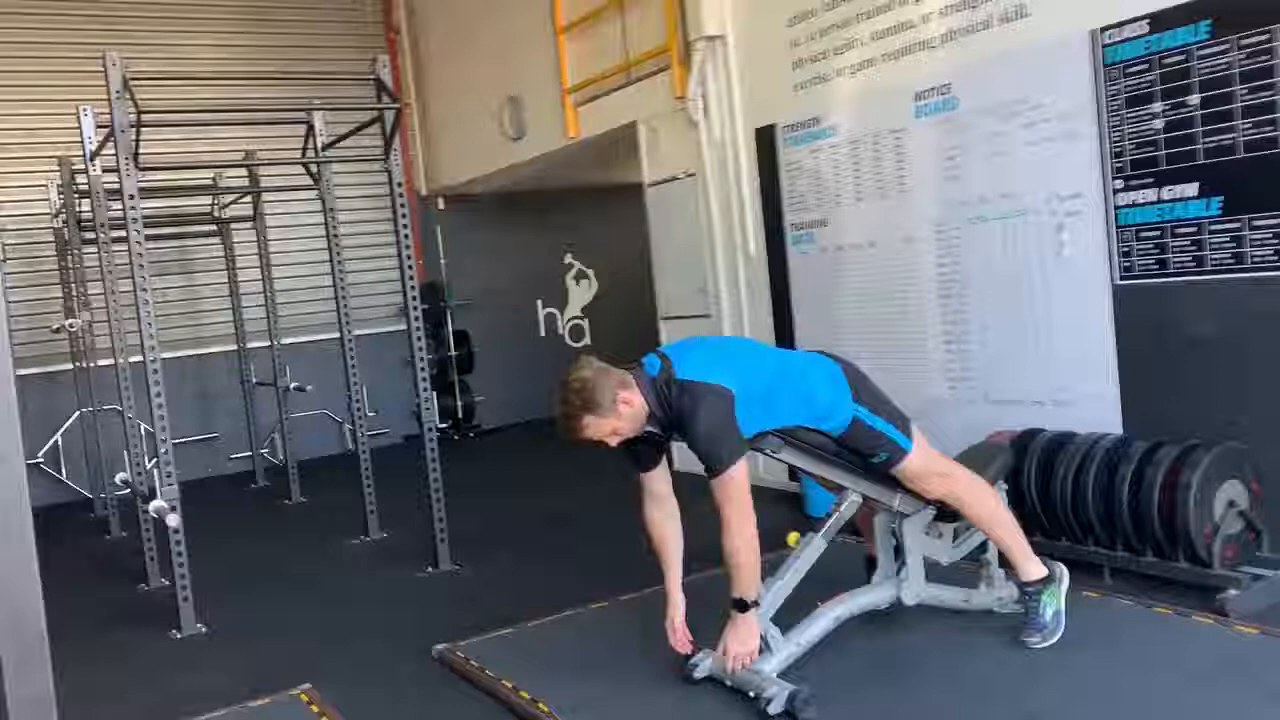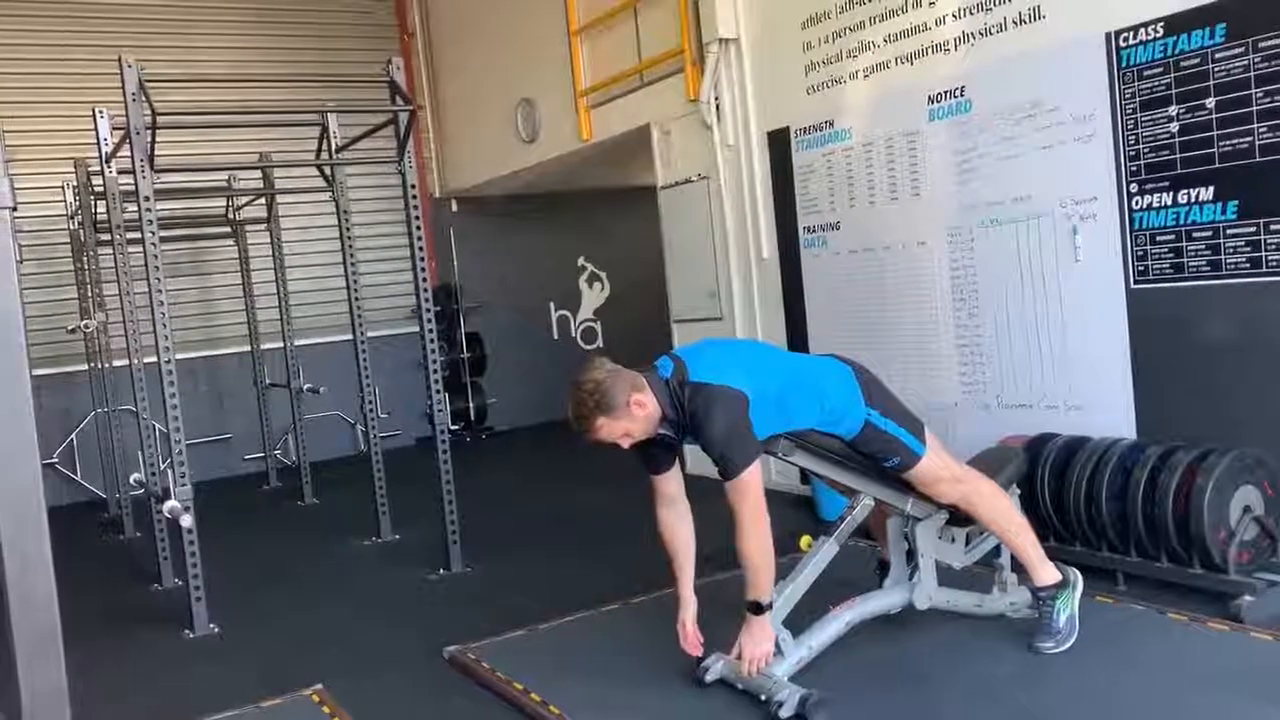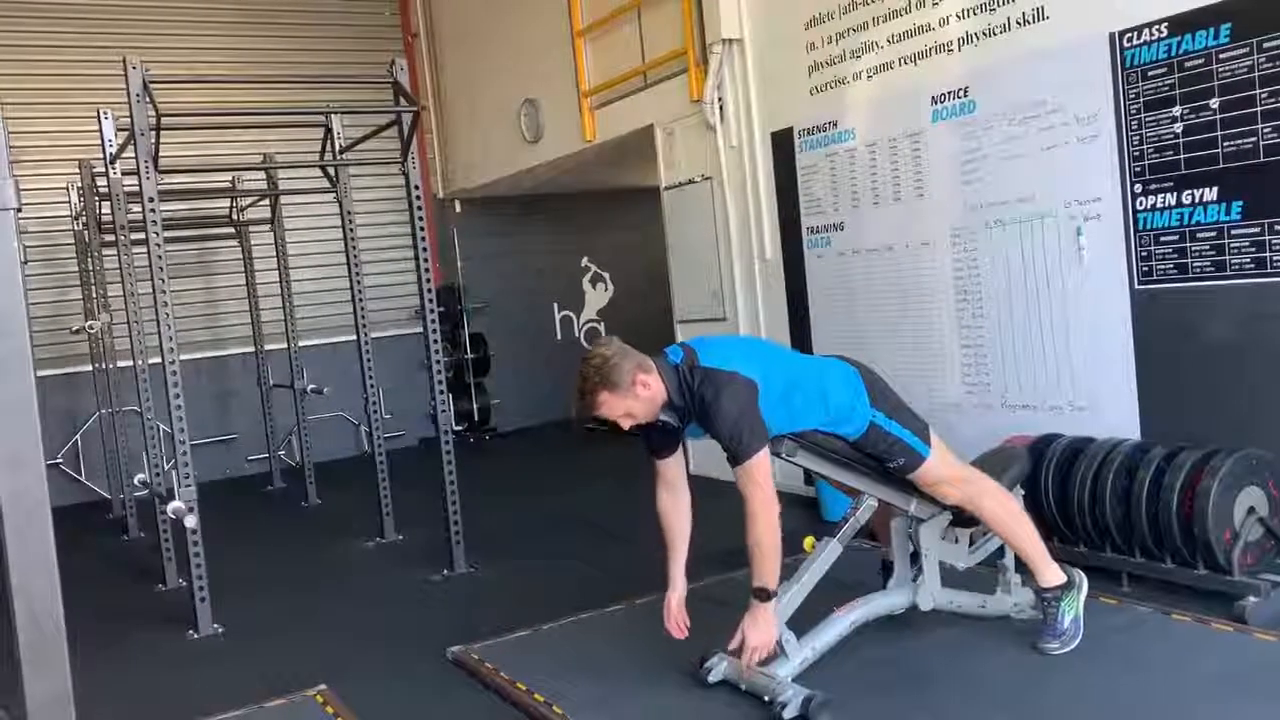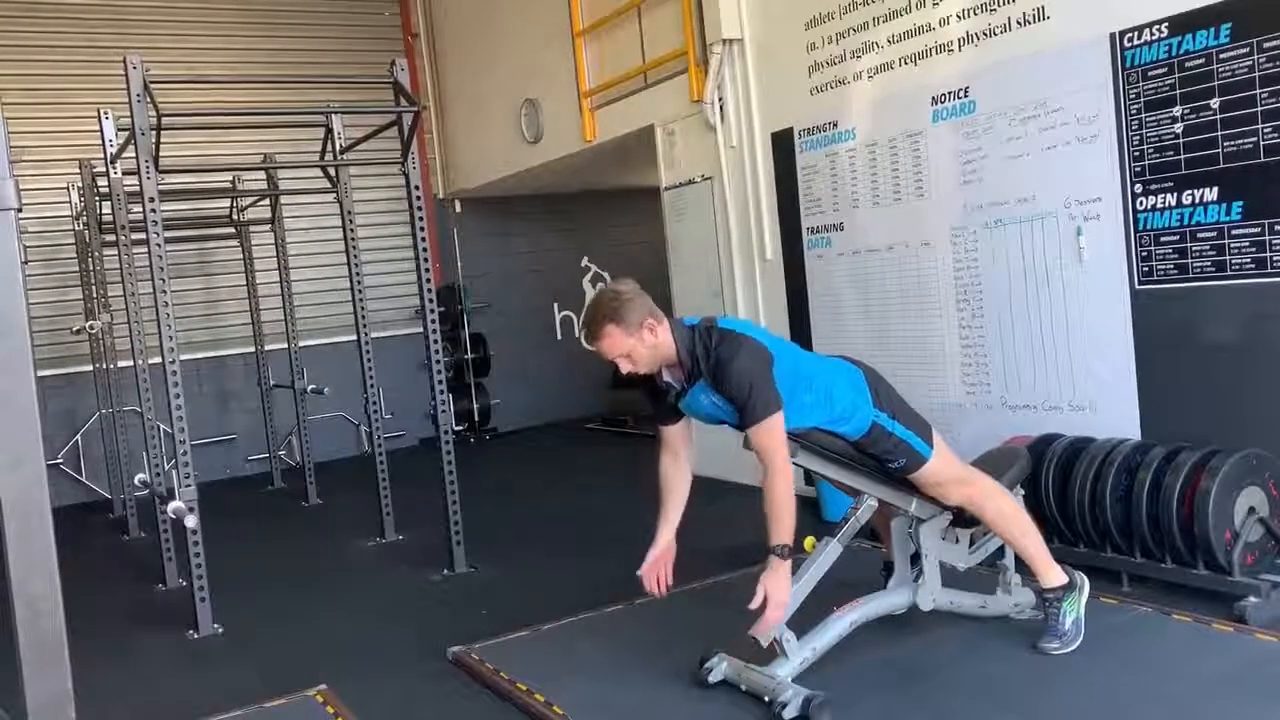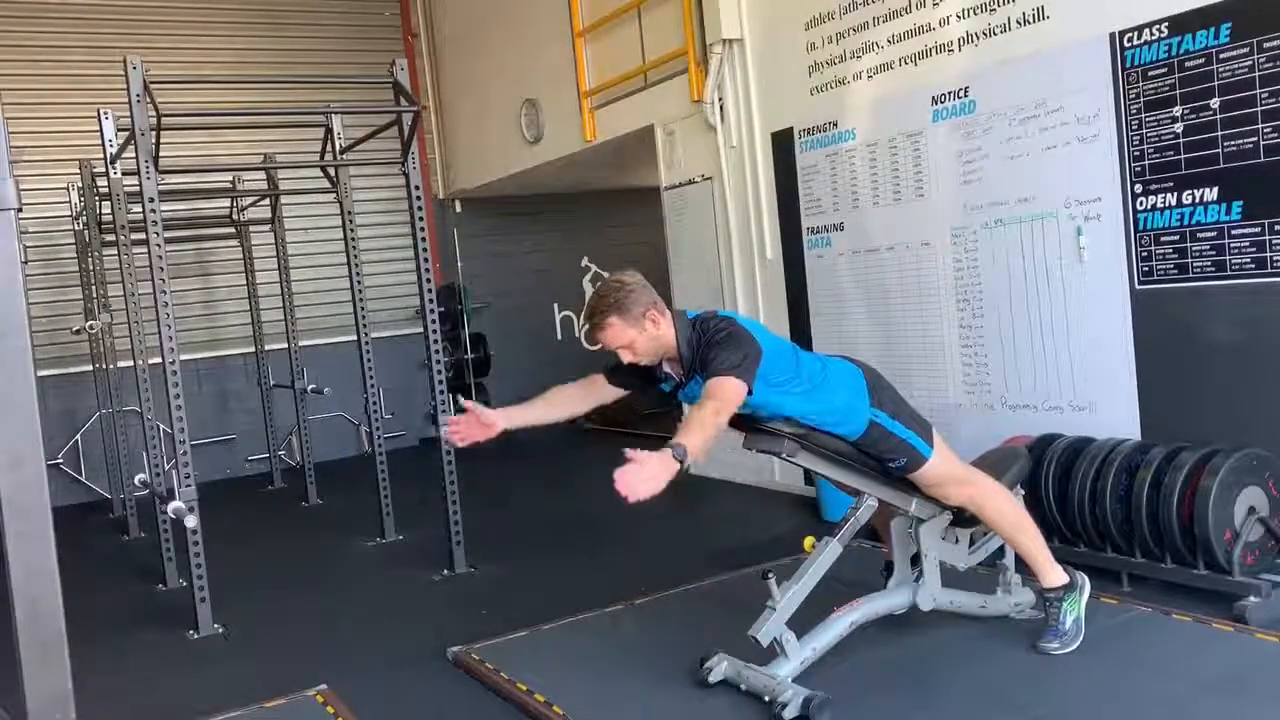
dt=0.7s
person 1, frame 1
left shoulder: (698, 404)
right shoulder: (636, 398)
left elbow: (737, 516)
right elbow: (658, 501)
left wrist: (743, 615)
right wrist: (675, 595)
left hip: (831, 394)
right hip: (799, 410)
left knee: (934, 477)
left ankle: (1039, 578)
person 1, frame 2
left shoulder: (712, 407)
right shoulder: (649, 402)
left elbow: (751, 518)
right elbow: (671, 504)
left wrist: (758, 617)
right wrist: (687, 597)
left hip: (844, 398)
right hip: (810, 411)
left knee: (947, 482)
left ankle: (1052, 583)
person 1, frame 3
left shoulder: (720, 393)
right shoulder: (655, 395)
left elbow: (761, 504)
right elbow: (672, 488)
left wrist: (762, 605)
right wrist: (676, 581)
left hip: (849, 400)
right hip: (815, 416)
left knee: (952, 484)
left ankle: (1057, 585)
person 1, frame 4
left shoulder: (732, 355)
right shoulder: (660, 373)
left elbow: (776, 466)
right elbow: (675, 452)
left wrist: (779, 564)
right wrist: (665, 537)
left hip: (855, 402)
right hip: (815, 422)
left knee: (956, 486)
left ankle: (1059, 585)
person 1, frame 5
left shoulder: (724, 338)
right shoulder: (653, 357)
left elbow: (718, 408)
right elbow: (585, 392)
left wrist: (669, 462)
right wrist: (503, 419)
left hip: (856, 401)
right hip: (818, 422)
left knee: (956, 485)
left ankle: (1060, 586)
right ankle: (912, 572)
